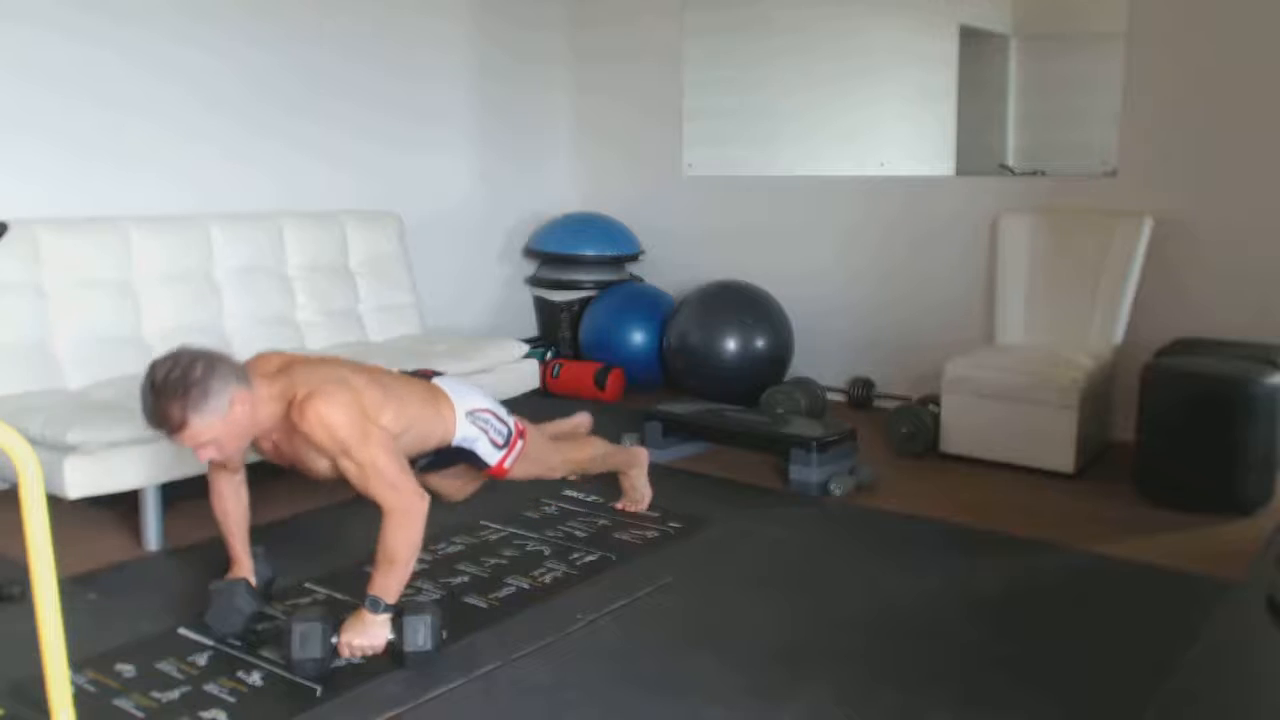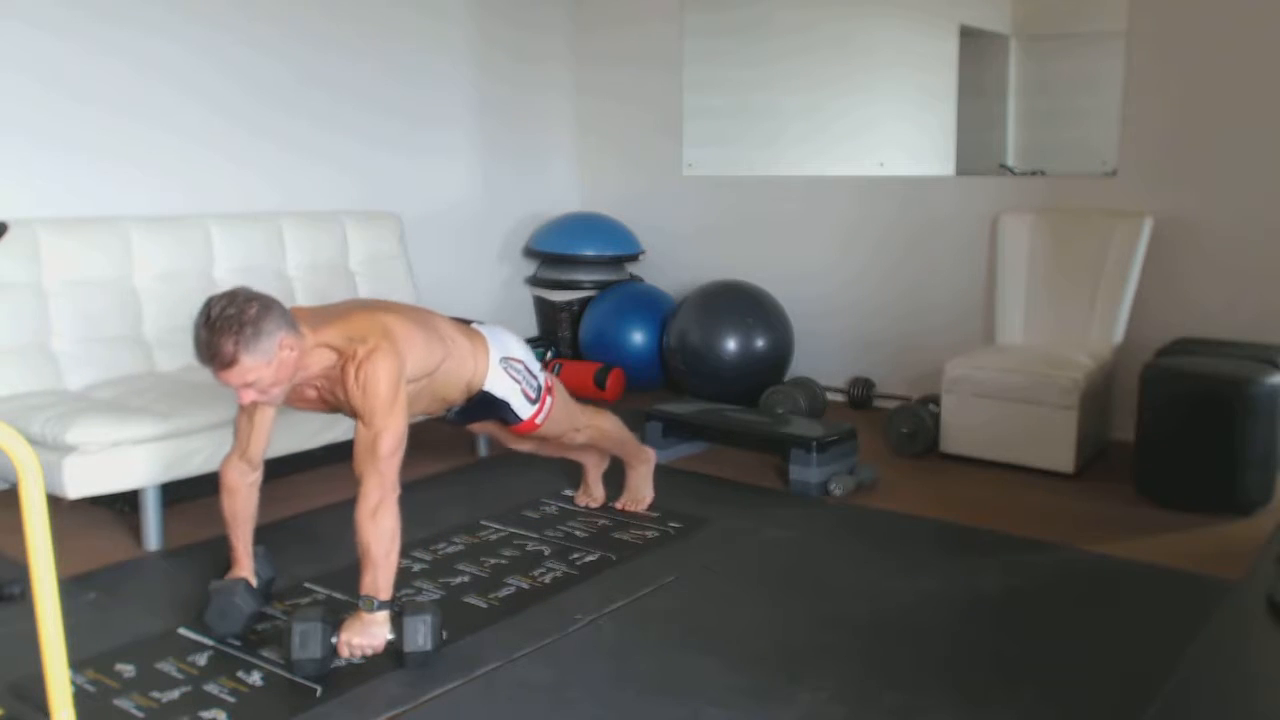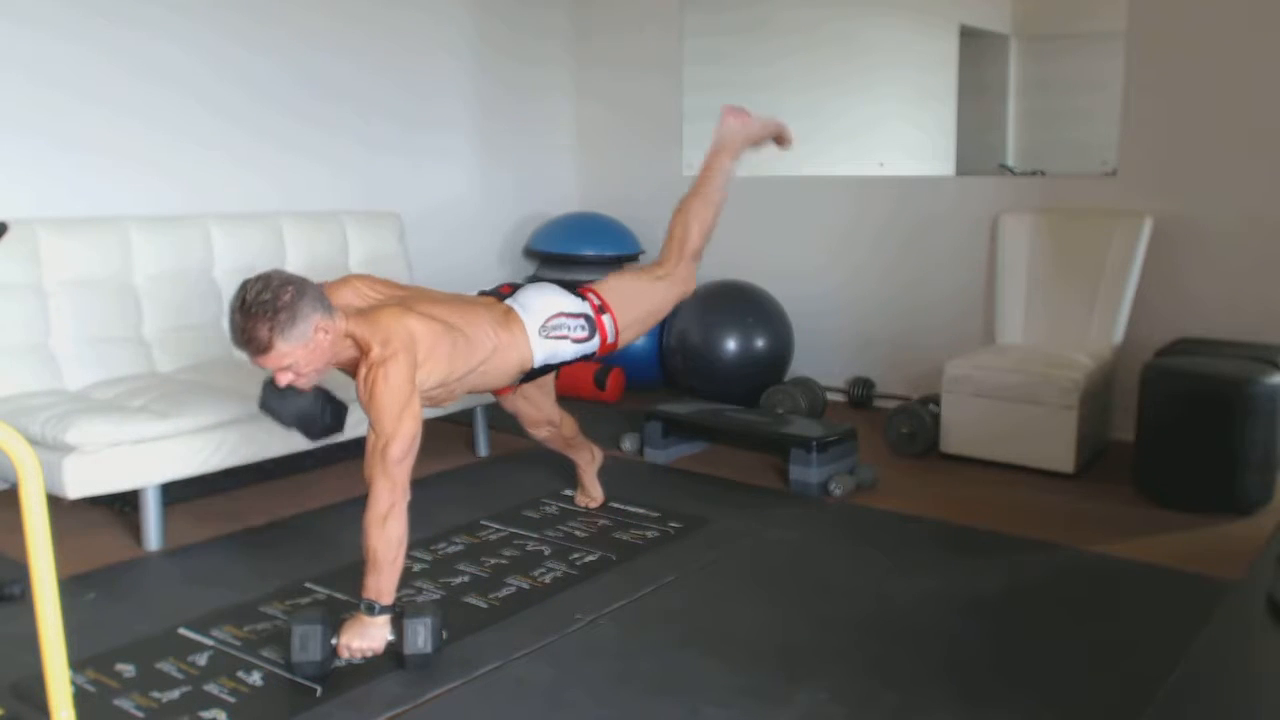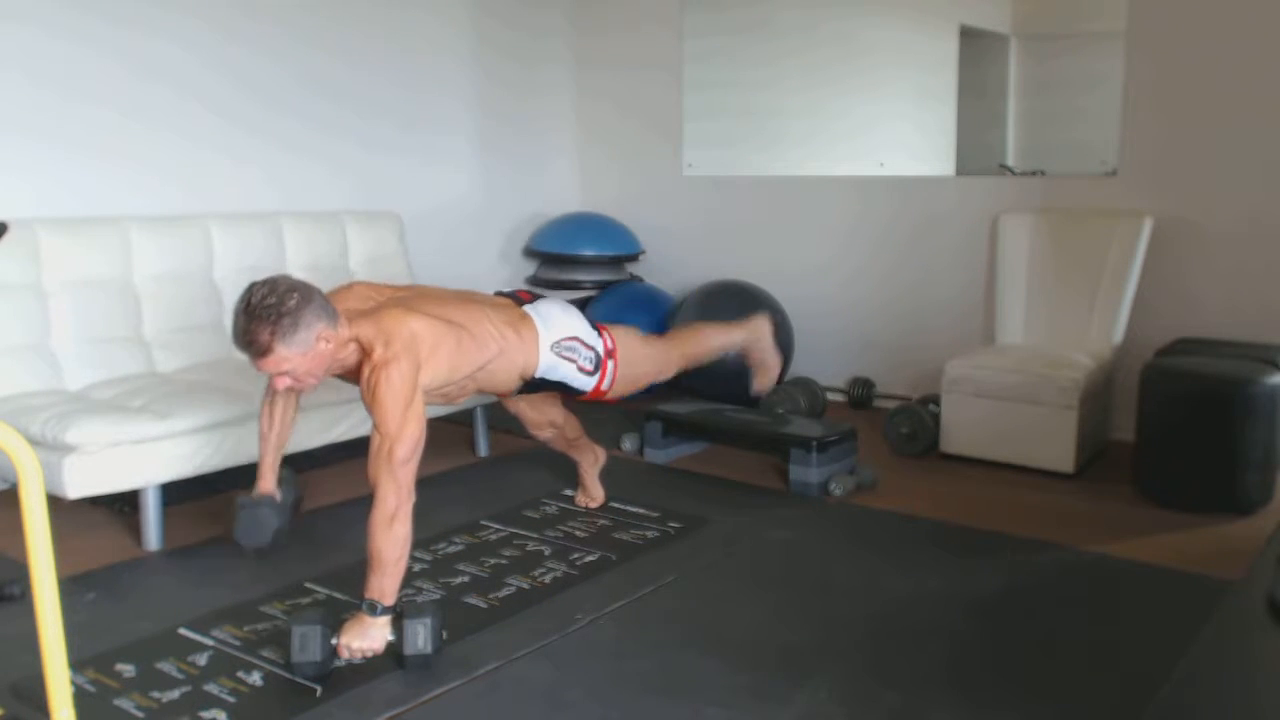
dt=0.7s
person 1, frame 1
left shoulder: (317, 412)
right shoulder: (241, 388)
left elbow: (408, 504)
right elbow: (227, 476)
left wrist: (376, 611)
right wrist: (242, 565)
left hip: (455, 414)
right hip: (415, 400)
left knee: (553, 463)
left ankle: (629, 458)
right ankle: (568, 425)
person 1, frame 2
left shoulder: (369, 361)
right shoulder: (268, 353)
left elbow: (380, 492)
right elbow: (241, 466)
left wrist: (374, 610)
right wrist: (241, 566)
left hip: (492, 361)
right hip: (453, 379)
left knee: (574, 426)
left ankle: (638, 458)
right ankle: (588, 459)
person 1, frame 3
left shoulder: (387, 363)
right shoulder: (330, 300)
left elbow: (390, 498)
left wrist: (376, 615)
right wrist: (300, 382)
left hip: (541, 327)
right hip: (498, 317)
left knee: (672, 274)
right knee: (543, 425)
left ankle: (733, 139)
right ankle: (584, 458)
person 1, frame 4
left shoulder: (387, 361)
right shoulder: (327, 316)
left elbow: (393, 498)
right elbow: (280, 392)
left wrist: (376, 615)
right wrist: (267, 476)
left hip: (546, 338)
right hip: (505, 319)
left knee: (664, 357)
right knee: (545, 426)
left ankle: (749, 335)
right ankle: (588, 459)
